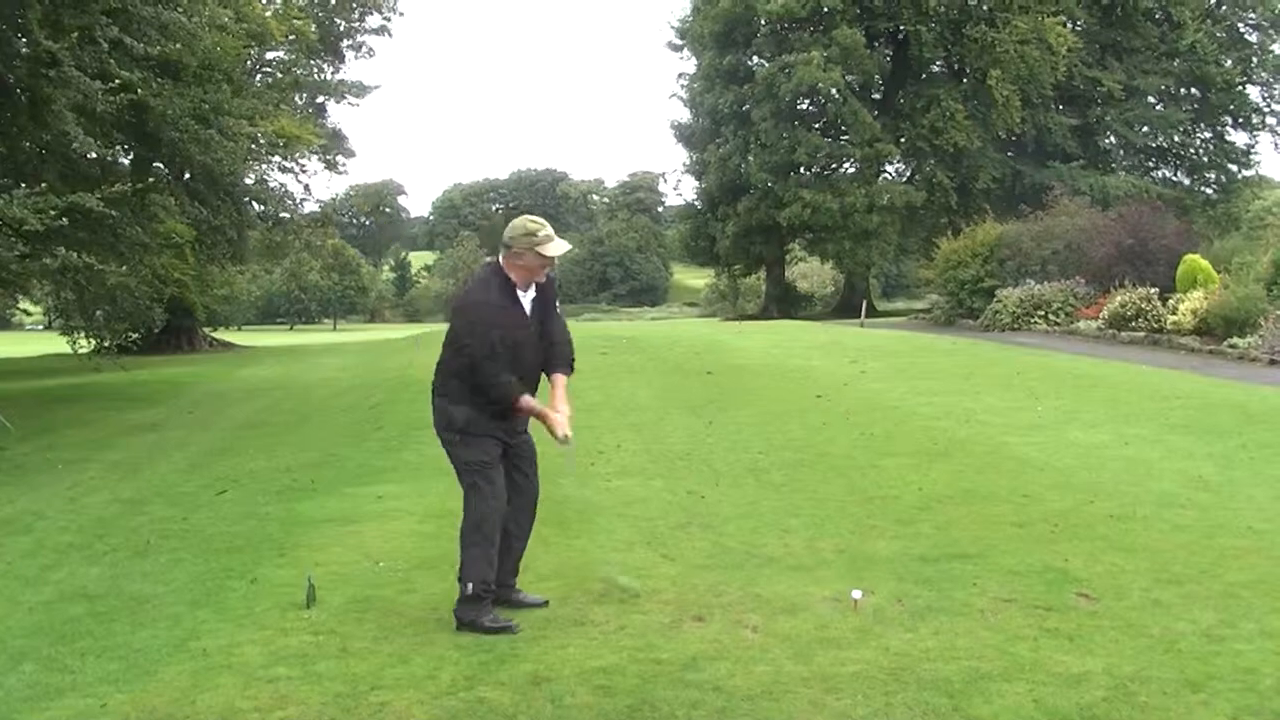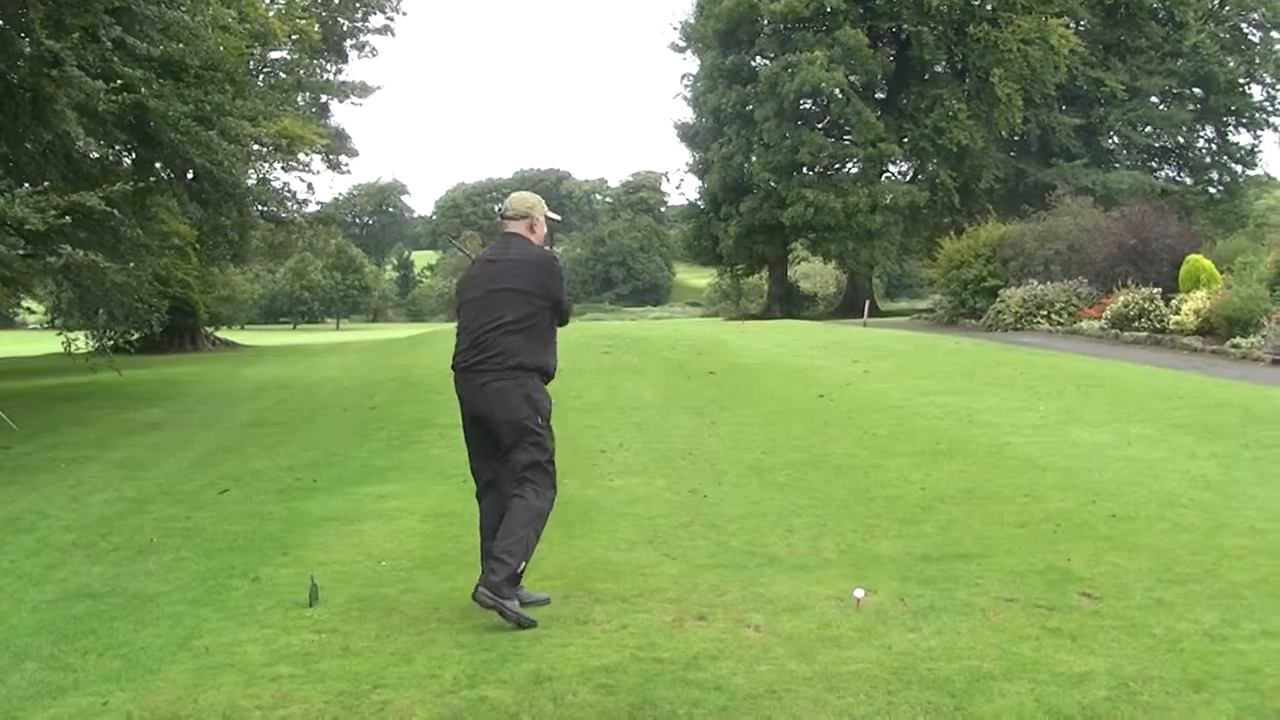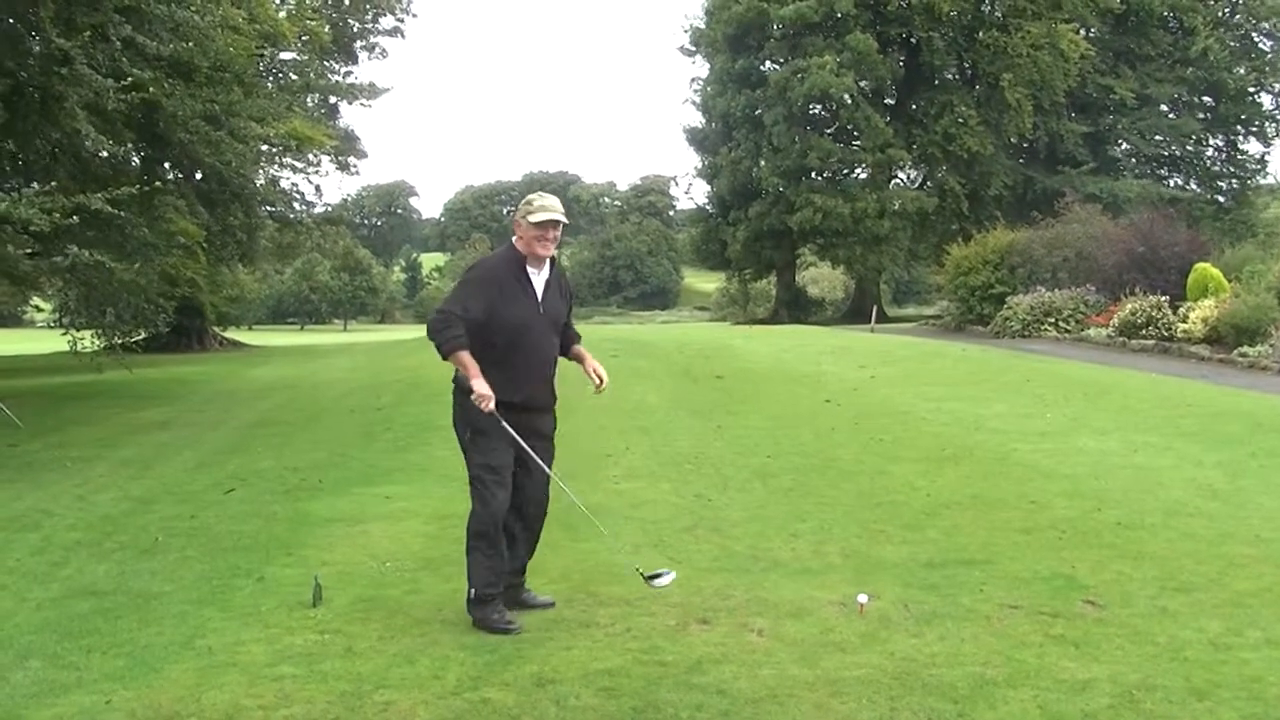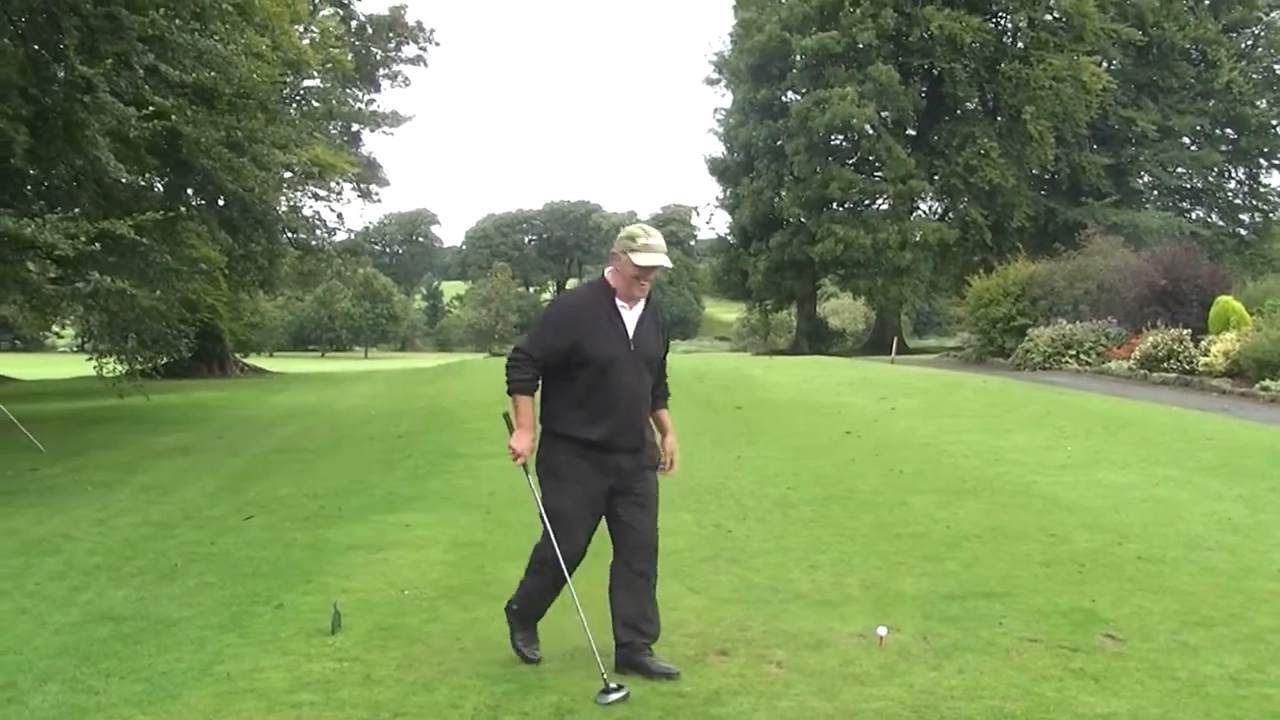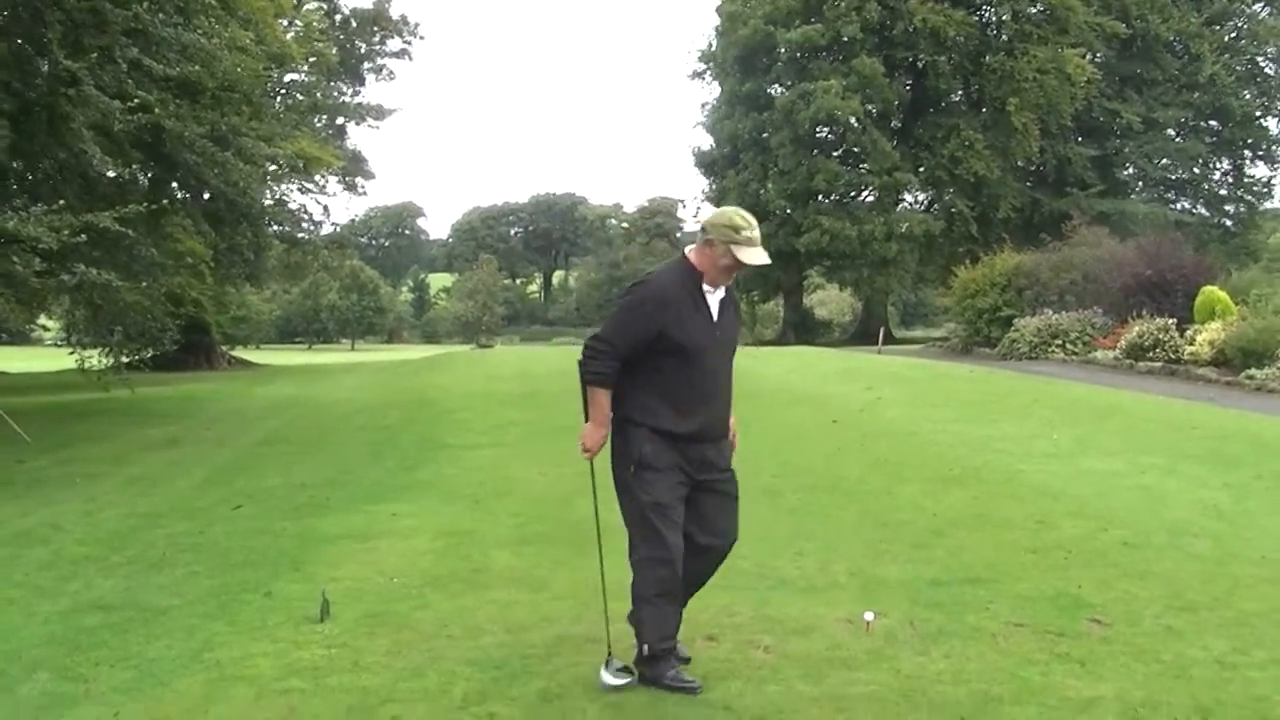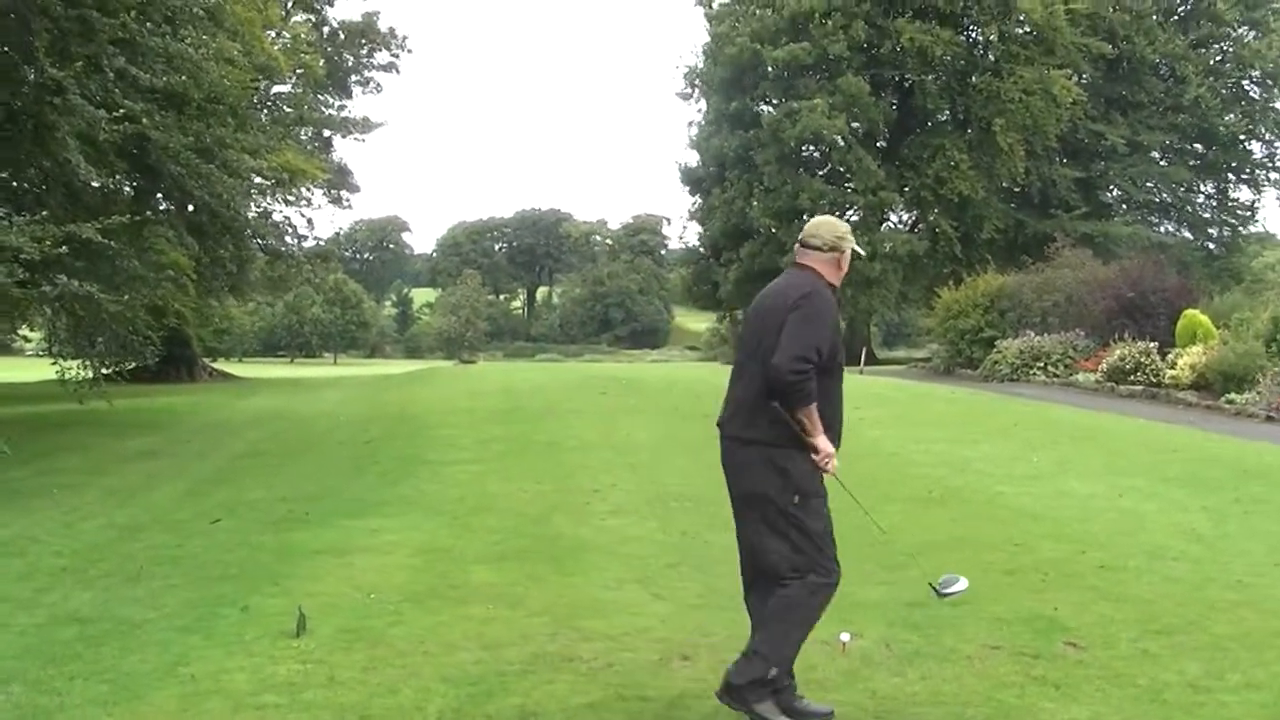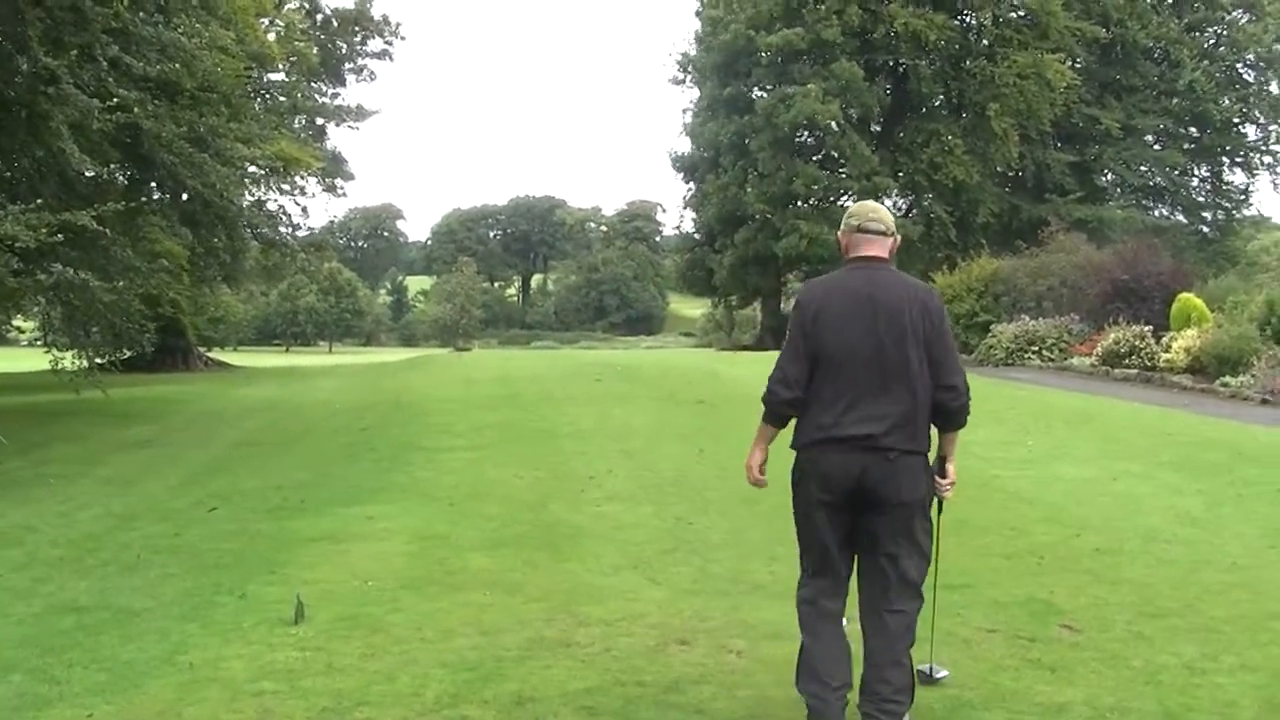
dt=0.7s
person 1, frame 1
left shoulder: (540, 287)
right shoulder: (482, 302)
left elbow: (557, 345)
right elbow: (493, 378)
left wrist: (559, 405)
right wrist: (543, 412)
left hip: (503, 412)
right hip: (465, 413)
left knee: (521, 497)
right knee: (487, 500)
left ankle: (498, 585)
right ankle: (472, 605)
person 1, frame 2
left shoulder: (473, 268)
right shoulder: (542, 263)
right elbow: (560, 315)
left hip: (470, 387)
right hip: (515, 388)
left knee: (495, 486)
right knee: (534, 486)
left ankle: (500, 582)
right ankle: (498, 581)
person 1, frame 3
left shoulder: (557, 277)
right shoulder: (489, 273)
right elbow: (444, 324)
left wrist: (588, 360)
right wrist: (474, 378)
left hip: (538, 410)
right hip: (488, 412)
left knee: (533, 502)
right knee: (493, 505)
left ankle: (511, 583)
right ankle: (485, 600)
person 1, frame 4
left shoulder: (653, 313)
right shoulder: (573, 308)
right elbow: (523, 364)
left wrist: (666, 432)
right wrist: (525, 428)
left hip: (634, 455)
right hip: (574, 453)
left knee: (640, 550)
right knee: (563, 547)
left ankle: (635, 648)
right ankle: (522, 616)
person 1, frame 5
left shoulder: (725, 293)
right shoulder: (657, 291)
right elbow: (600, 353)
left wrist: (727, 418)
right wrist: (599, 423)
left hip: (707, 442)
right hip: (652, 444)
left knee: (716, 538)
right knee: (657, 551)
left ankle: (654, 621)
right ankle: (651, 657)
person 1, frame 6
left shoulder: (777, 292)
right shoulder: (813, 297)
right elbow: (791, 371)
right wrist: (817, 434)
left hip: (757, 453)
right hip: (777, 458)
left knee: (777, 575)
right knee: (813, 572)
right ankle: (751, 679)
person 1, frame 7
left shoulder: (814, 297)
right shoulder: (923, 300)
left elbow: (786, 389)
right elbow: (952, 394)
left wrist: (761, 446)
right wrist: (946, 459)
left hip: (823, 461)
right hip: (898, 464)
left knee: (821, 583)
right knee: (892, 592)
